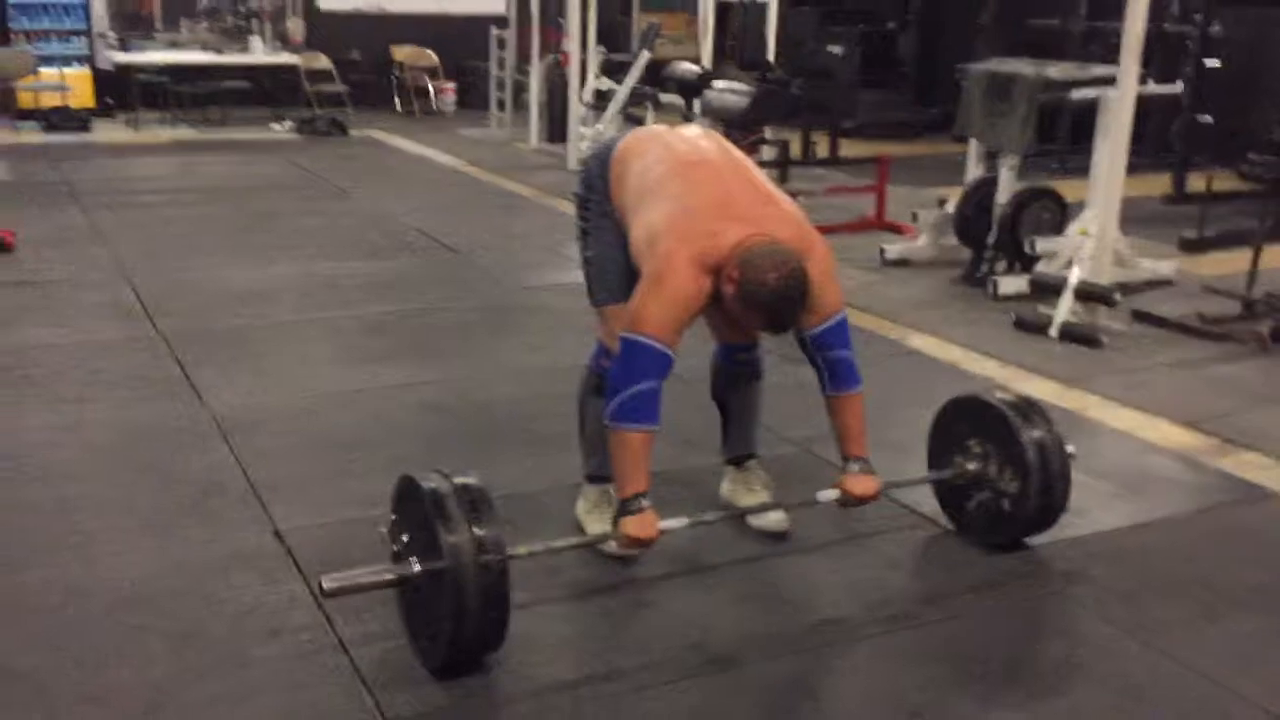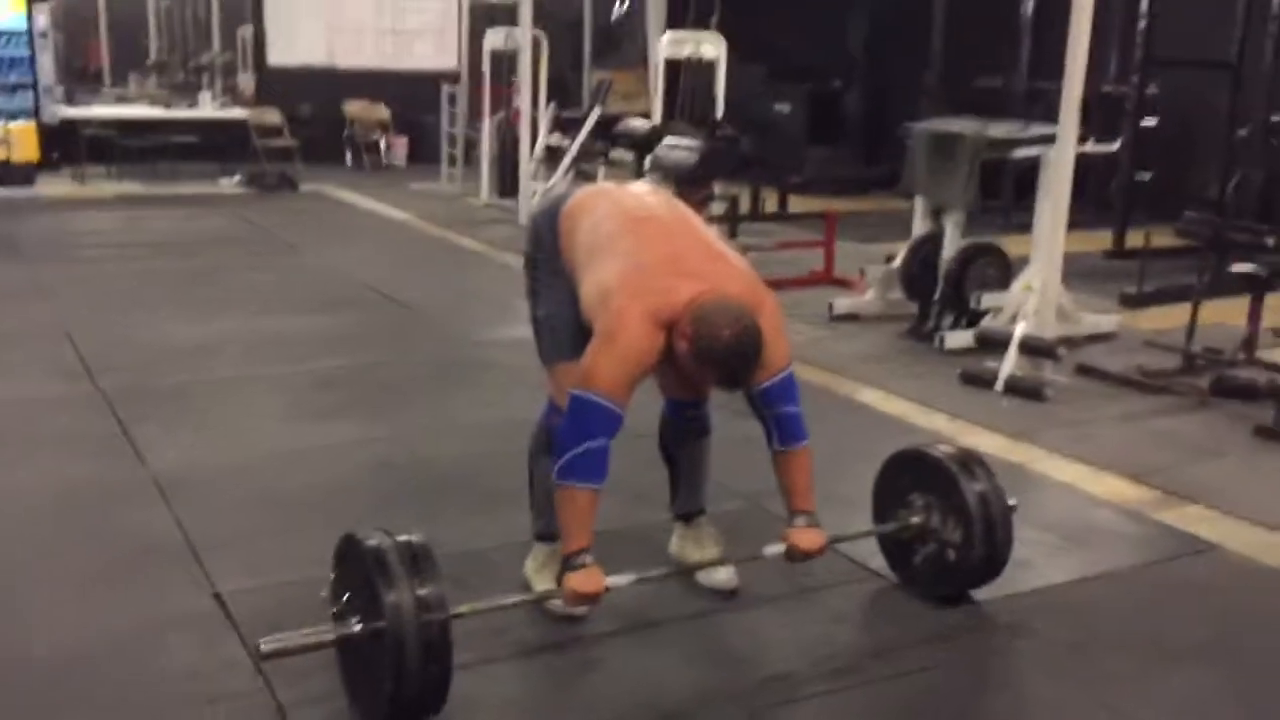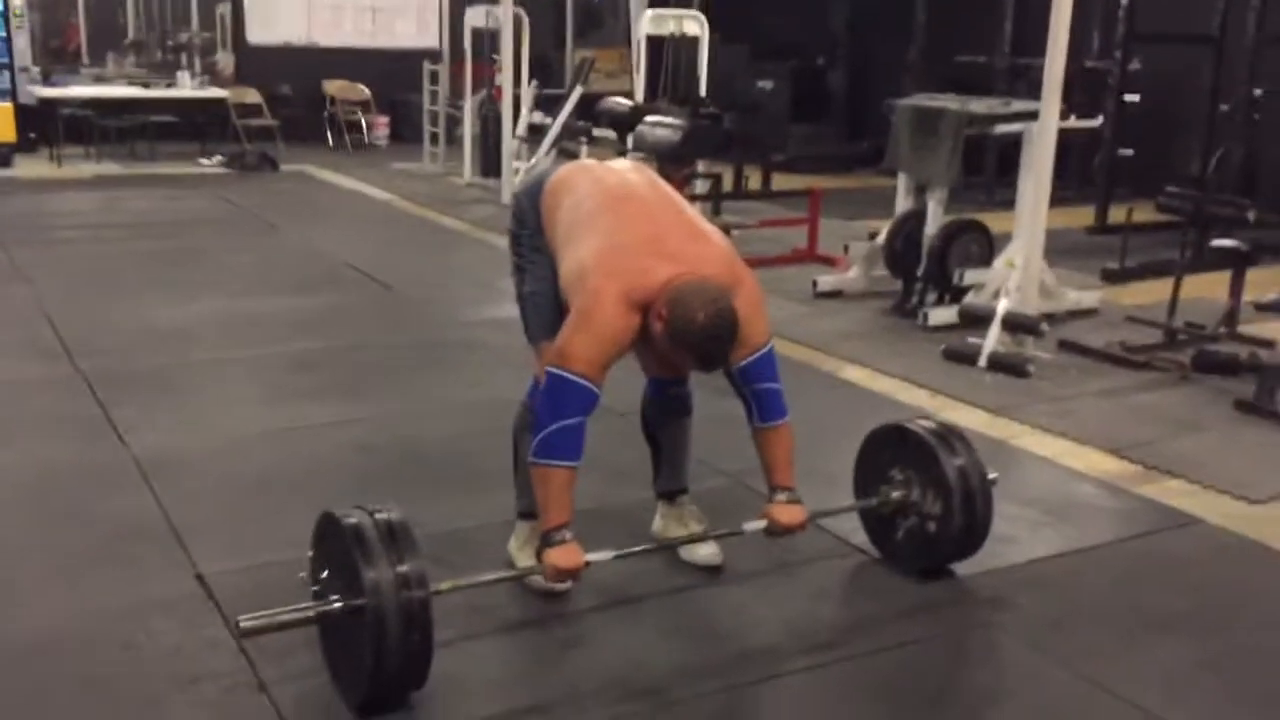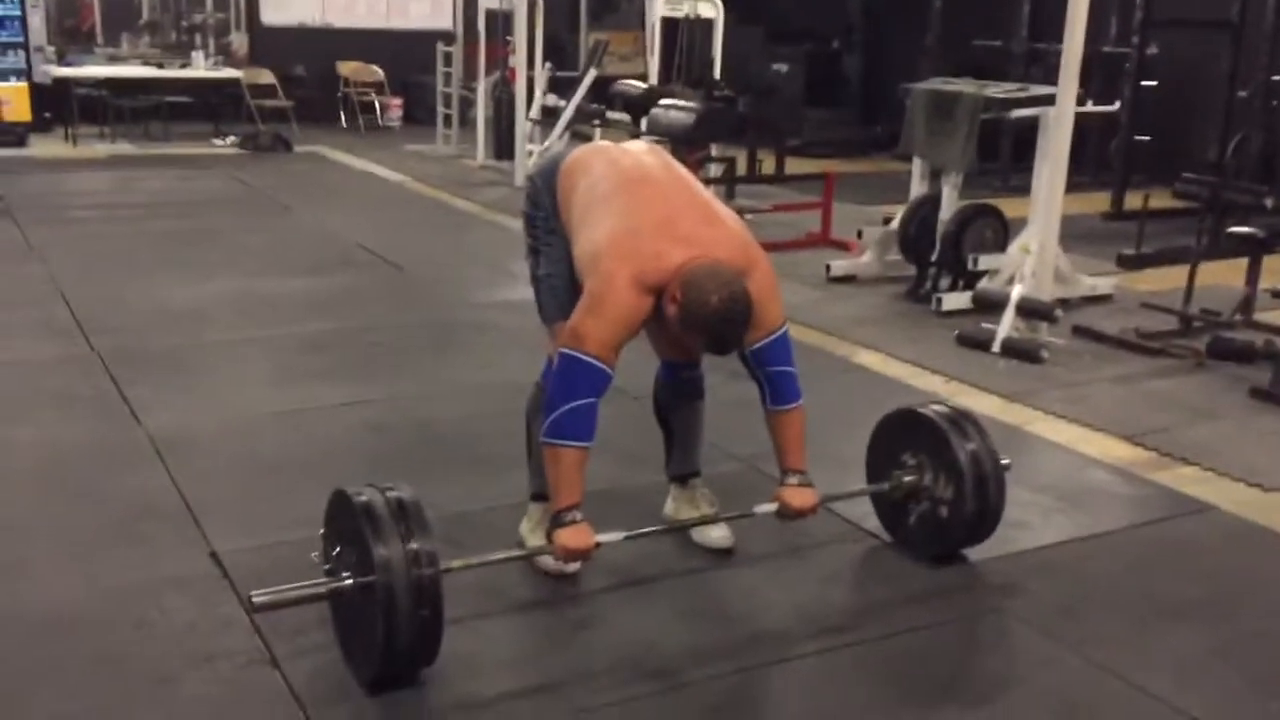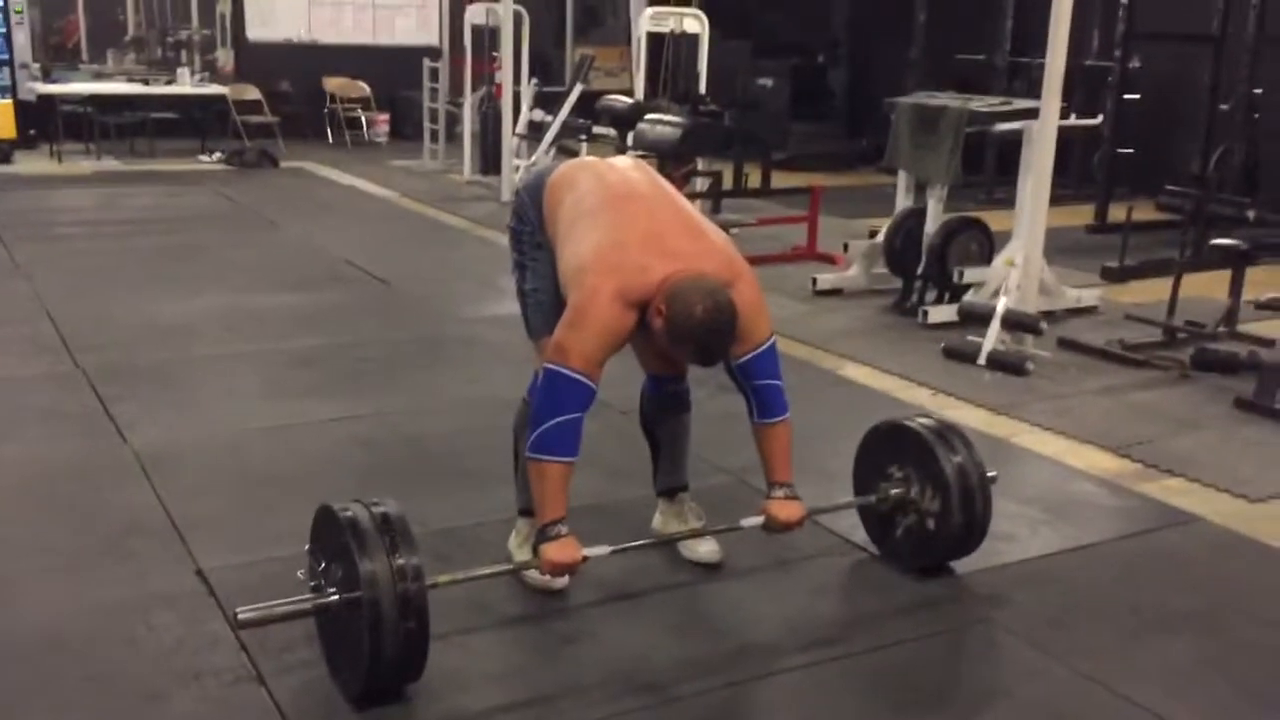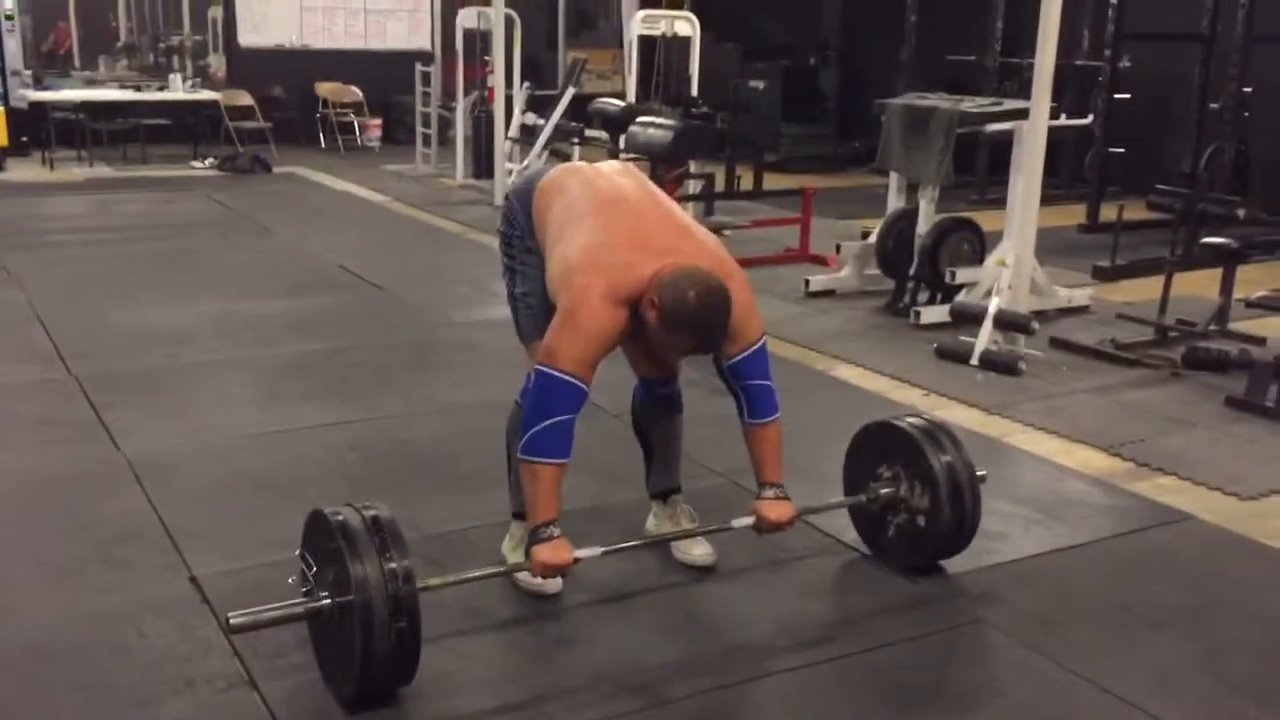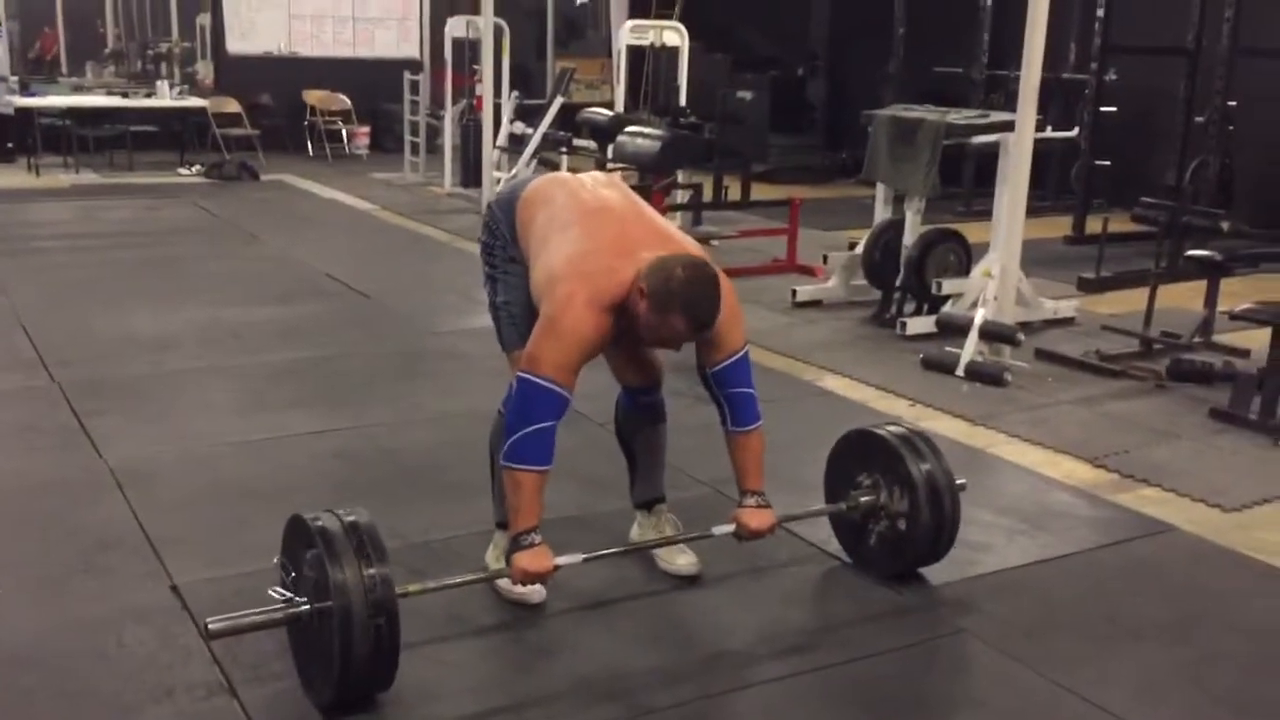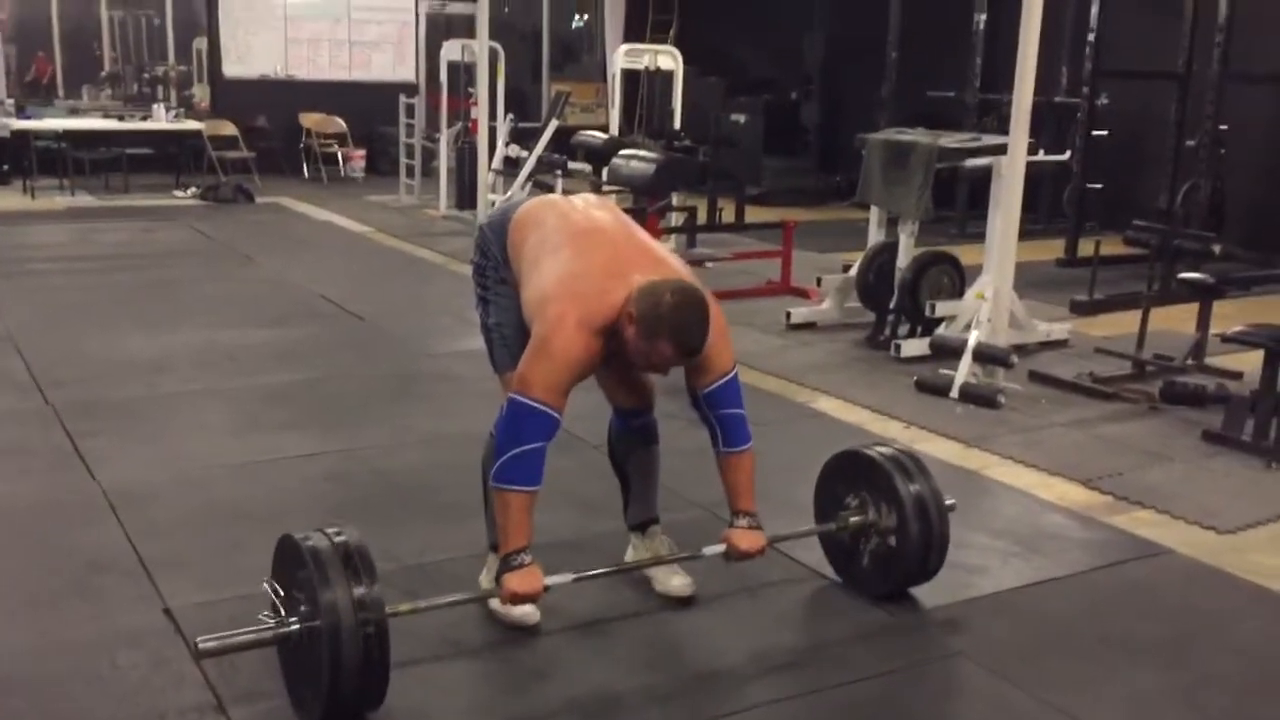
dt=0.3s
person 1, frame 1
left shoulder: (807, 253)
right shoulder: (682, 265)
left elbow: (835, 356)
right elbow: (637, 378)
left wrist: (857, 463)
right wrist: (634, 502)
left knee: (740, 340)
right knee: (623, 345)
left ankle: (741, 470)
right ankle: (598, 489)
person 1, frame 2
left shoulder: (756, 308)
right shoulder: (634, 322)
left elbow: (781, 410)
right elbow: (585, 433)
left wrist: (803, 517)
right wrist: (578, 559)
right hip: (563, 231)
left knee: (689, 397)
right knee: (573, 399)
left ankle: (690, 527)
right ankle: (549, 547)
person 1, frame 3
left shoulder: (735, 288)
right shoulder: (611, 301)
left elbow: (762, 387)
right elbow: (561, 411)
left wrist: (783, 493)
right wrist: (557, 536)
left knee: (670, 376)
right knee: (557, 376)
left ankle: (673, 504)
right ankle: (532, 525)
person 1, frame 4
left shoulder: (749, 272)
right shoulder: (624, 284)
left elbow: (776, 371)
right elbow: (575, 395)
left wrist: (795, 481)
right wrist: (570, 518)
left knee: (681, 360)
right knee: (573, 364)
left ankle: (686, 489)
right ankle: (544, 510)
person 1, frame 5
left shoulder: (735, 285)
right shoulder: (606, 297)
left elbow: (764, 385)
right elbow: (559, 407)
left wrist: (782, 490)
right wrist: (554, 531)
left knee: (668, 373)
right knee: (558, 377)
left ankle: (674, 504)
right ankle: (531, 524)
person 1, frame 6
left shoulder: (726, 285)
right shoulder: (597, 298)
left elbow: (753, 384)
right elbow: (551, 408)
left wrist: (772, 490)
right wrist: (546, 532)
left knee: (660, 374)
right knee: (549, 380)
left ankle: (667, 507)
right ankle: (524, 527)
person 1, frame 7
left shoulder: (711, 290)
right shoulder: (581, 305)
left elbow: (736, 393)
right elbow: (532, 416)
left wrist: (753, 497)
right wrist: (527, 539)
left knee: (644, 381)
right knee: (533, 390)
left ankle: (651, 516)
right ankle: (507, 536)
person 1, frame 8
left shoulder: (697, 317)
right shoulder: (572, 326)
left elbow: (727, 413)
right elbow: (522, 437)
left wrist: (745, 518)
right wrist: (517, 560)
left knee: (636, 403)
right knee: (525, 409)
left ankle: (646, 537)
right ankle: (498, 559)
